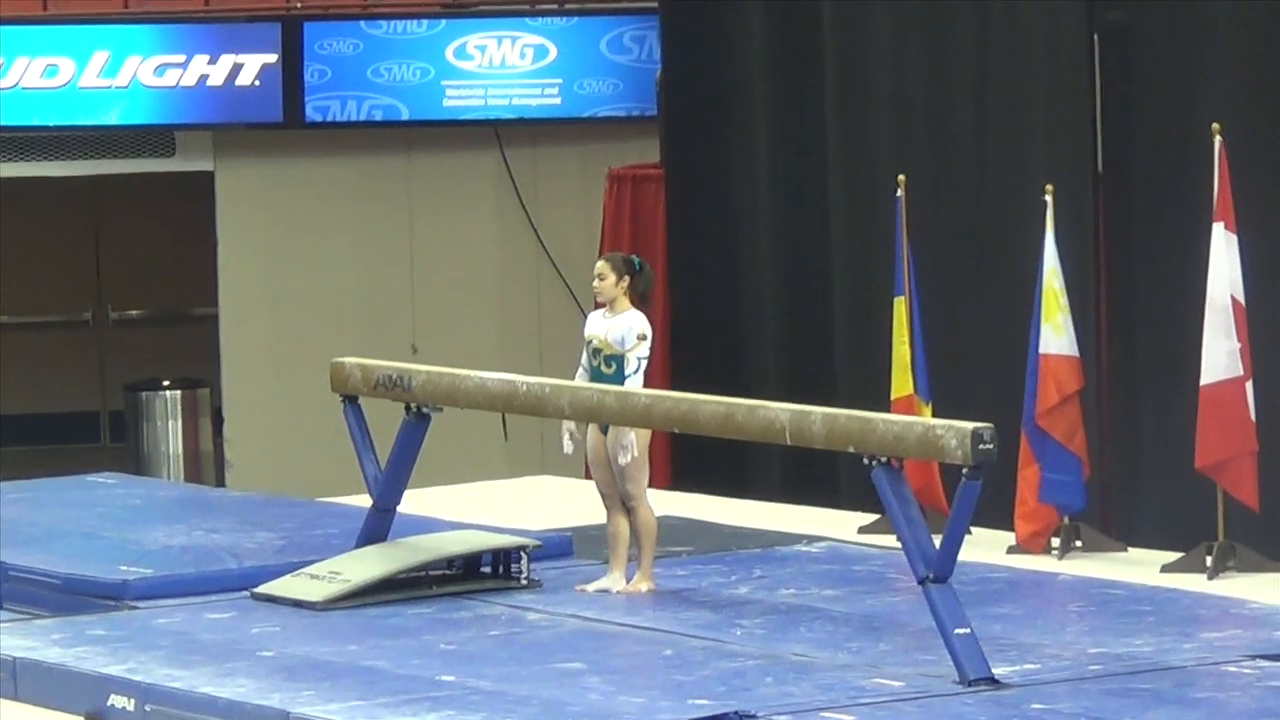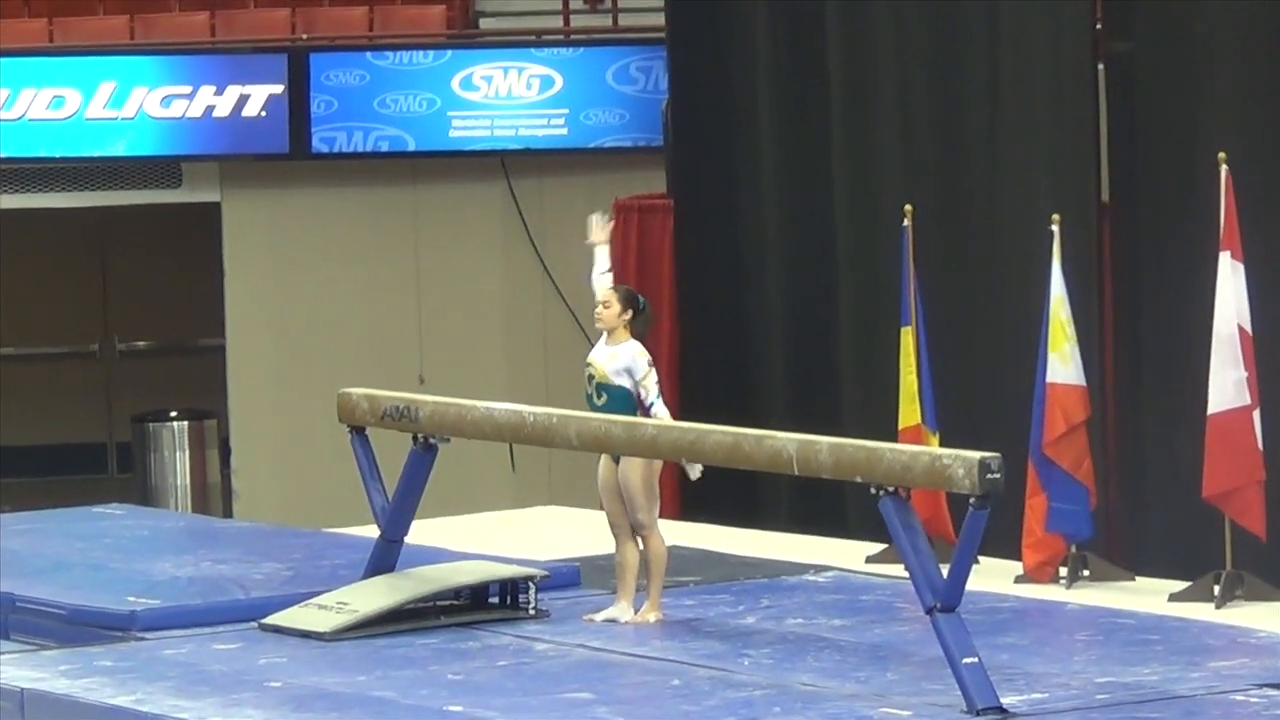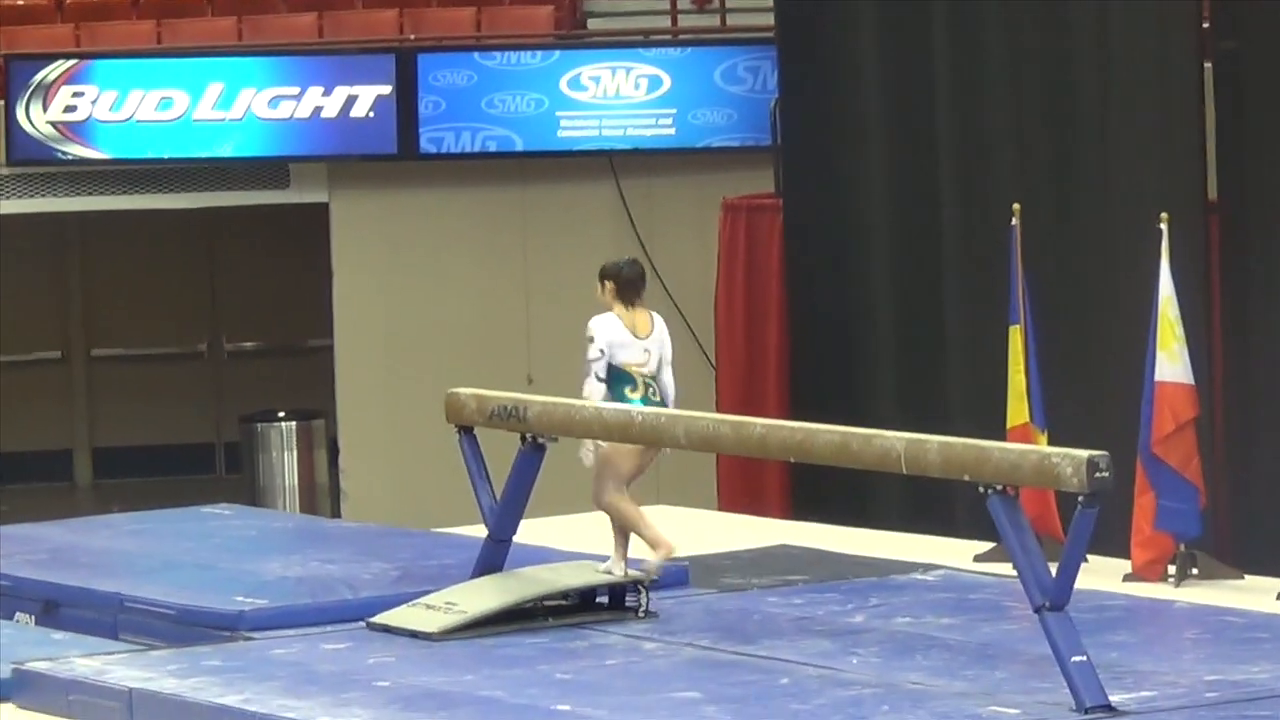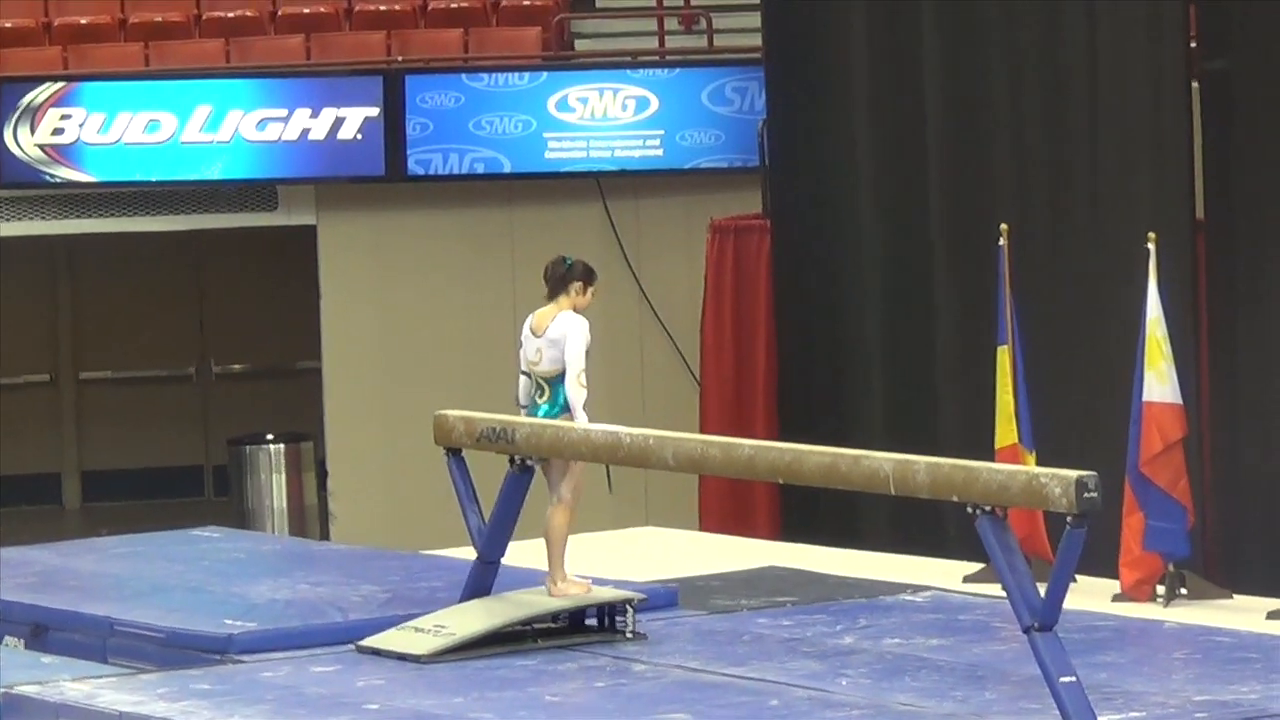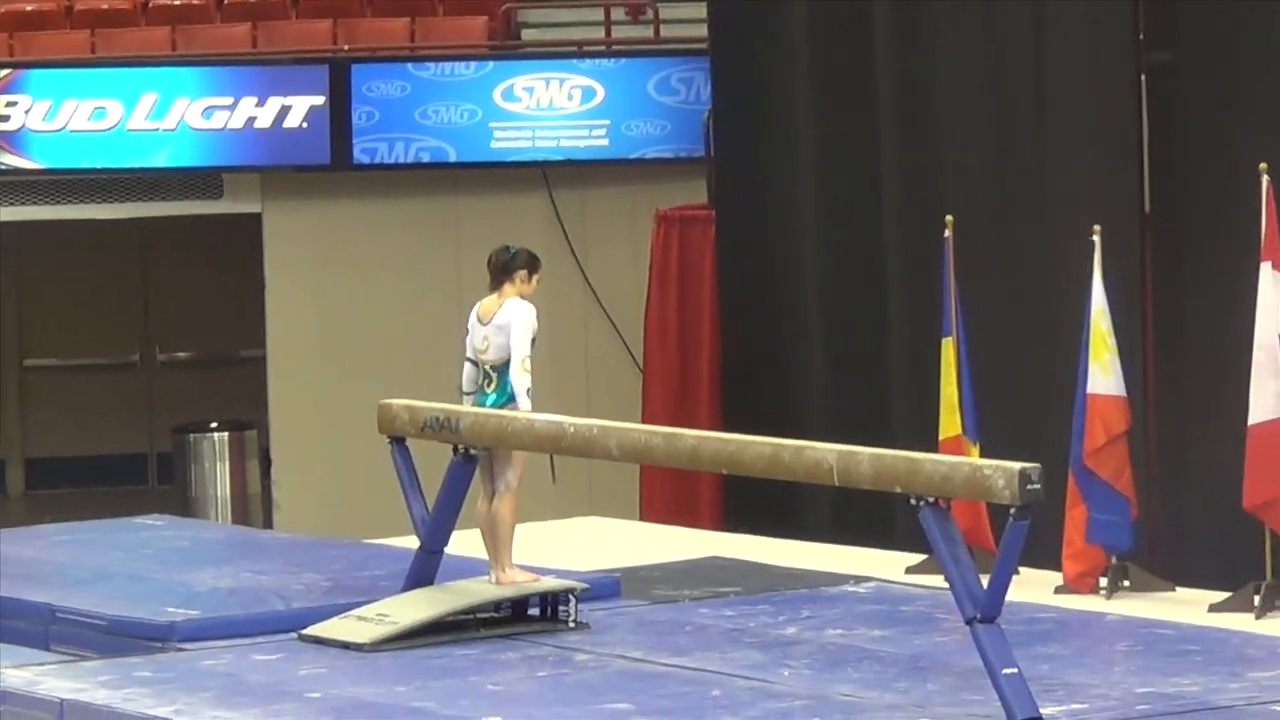
dt=1s
person 1, frame 1
left shoulder: (635, 323)
right shoulder: (593, 319)
left elbow: (634, 378)
right elbow: (584, 371)
left wrist: (627, 425)
right wrist: (571, 416)
left knee: (634, 499)
right knee: (611, 500)
left ankle: (645, 575)
right ankle: (615, 574)
person 1, frame 2
left shoulder: (632, 352)
right shoulder: (605, 341)
left elbow: (656, 405)
right elbow: (602, 288)
right wrist: (601, 246)
left hip: (638, 451)
right hip: (614, 449)
left knee: (648, 527)
right knee: (620, 529)
left ankle: (653, 604)
right ankle: (623, 603)
person 1, frame 3
left shoulder: (601, 325)
right shoulder: (657, 323)
left elbow: (595, 381)
right elbow: (666, 376)
left knee: (607, 494)
right knee: (618, 487)
left ankle: (659, 543)
right ankle: (619, 559)
person 1, frame 4
left shoulder: (531, 321)
right shoulder: (574, 324)
left elbow: (524, 378)
right elbow: (575, 379)
right wrist: (582, 424)
left hip: (537, 414)
right hip: (560, 415)
left knee: (560, 498)
right knee: (563, 499)
left ankle: (557, 574)
right ankle: (558, 580)
person 1, frame 5
left shoulder: (478, 310)
right shoulder: (521, 310)
left elbow: (470, 365)
right elbow: (520, 363)
left wrist: (470, 406)
right wrist: (525, 409)
left hip: (483, 401)
right hip: (507, 403)
left knee: (489, 490)
right knee: (506, 488)
left ankle: (496, 565)
right ankle: (505, 568)
